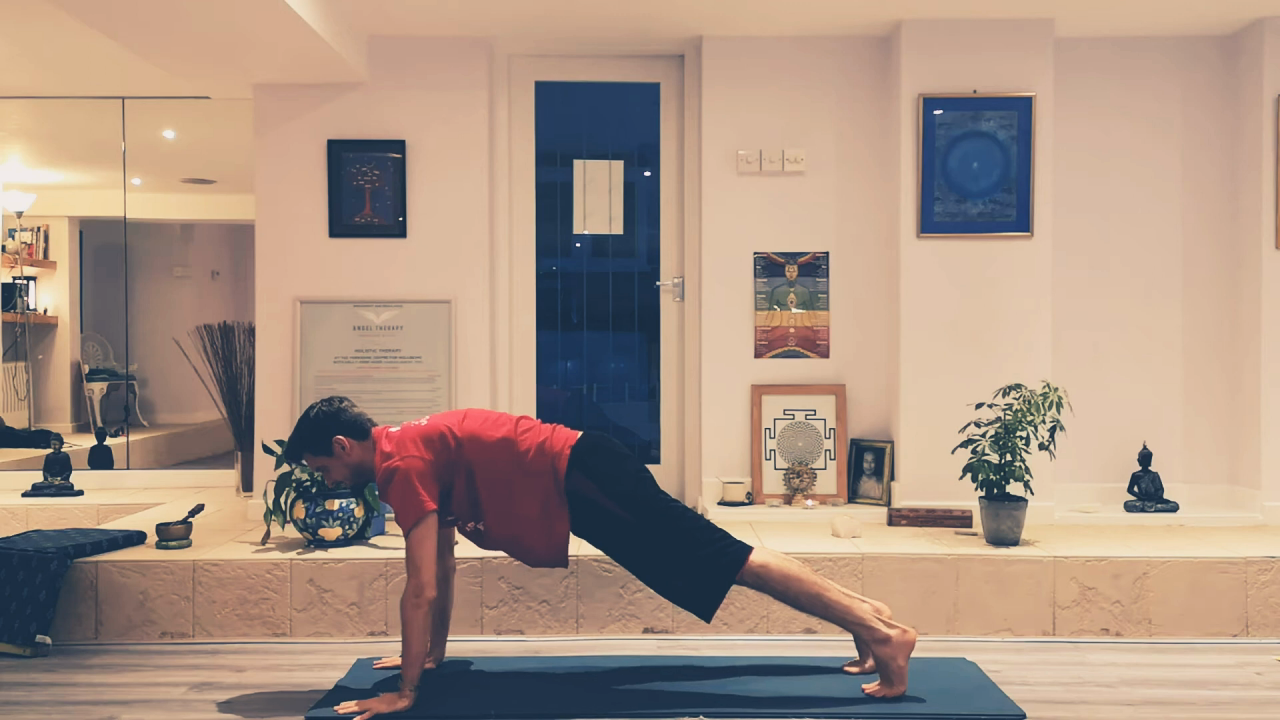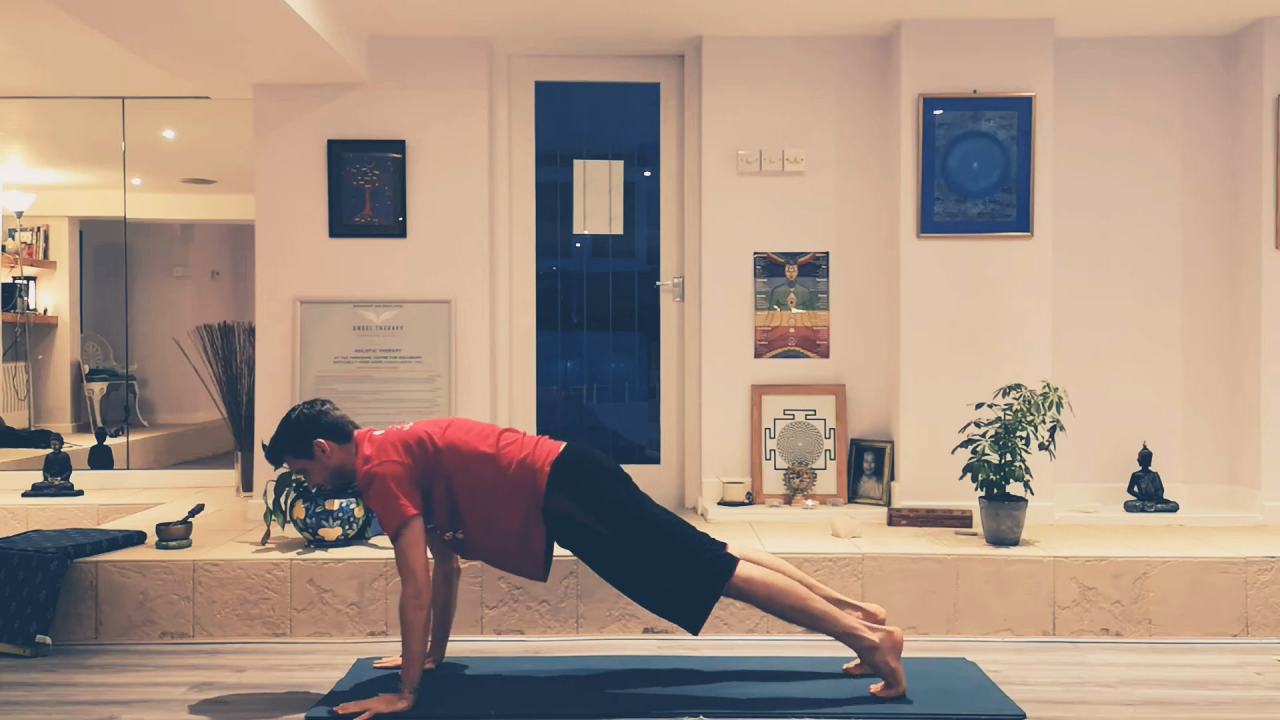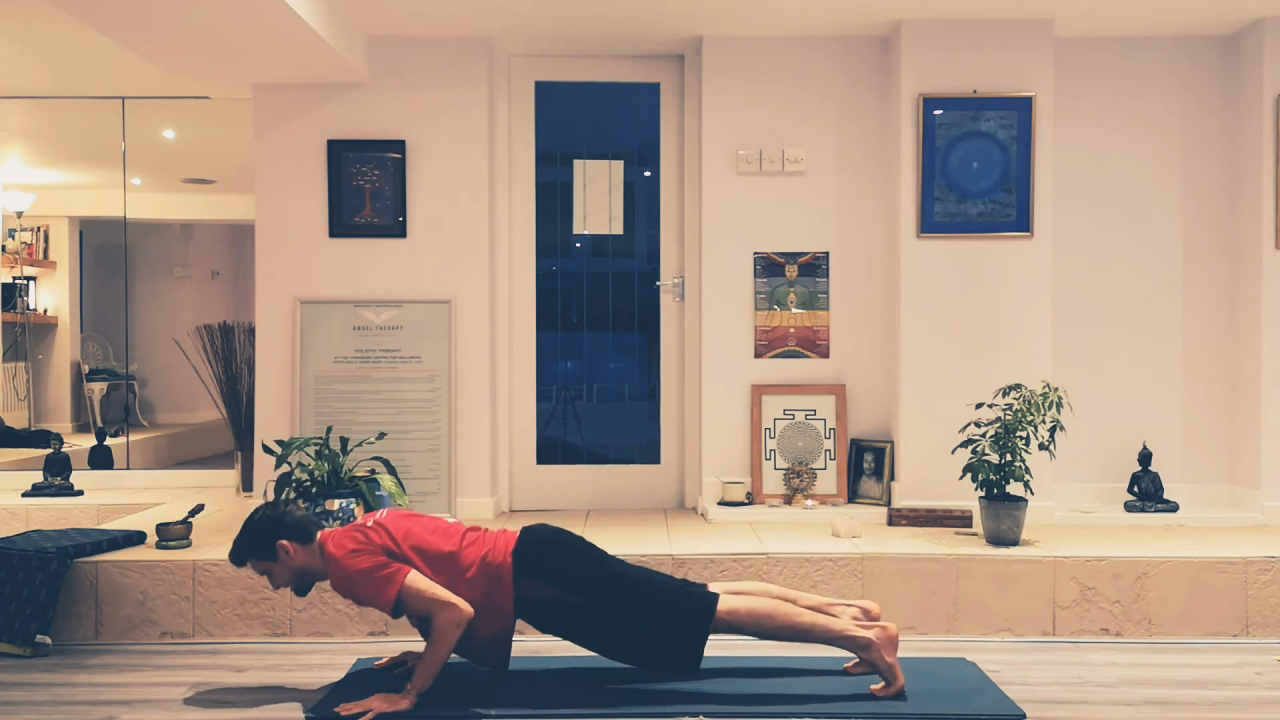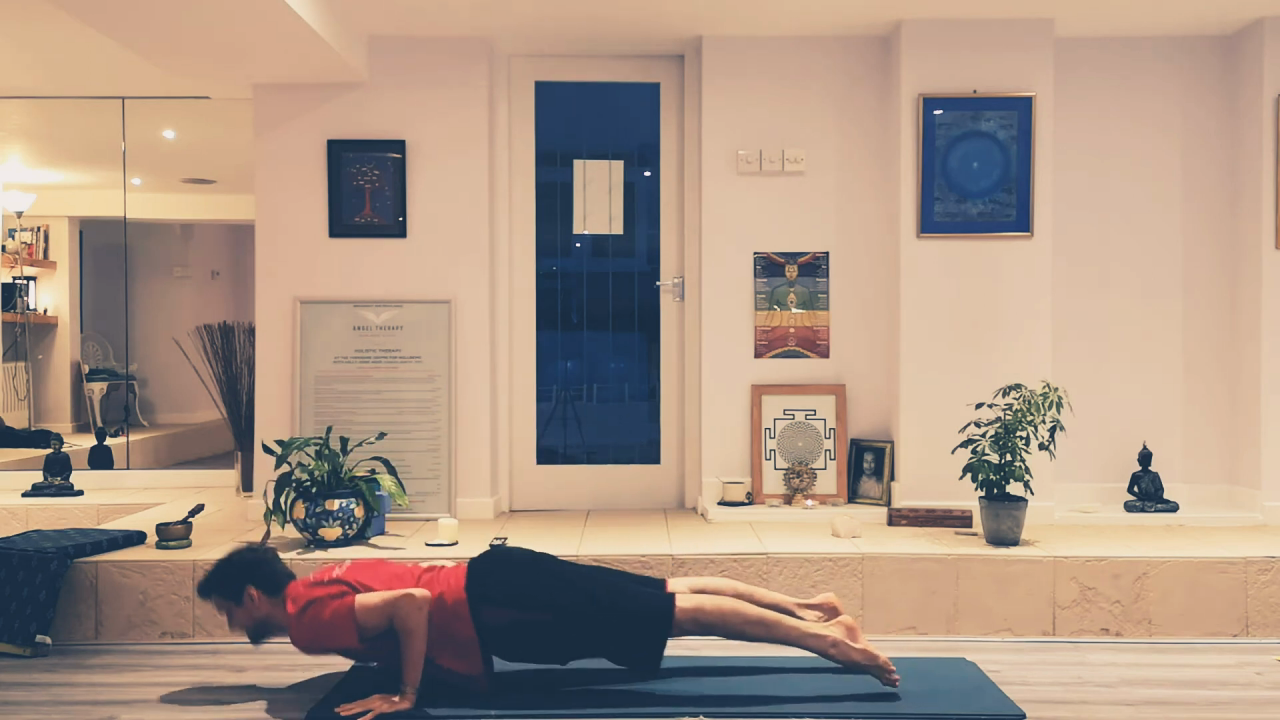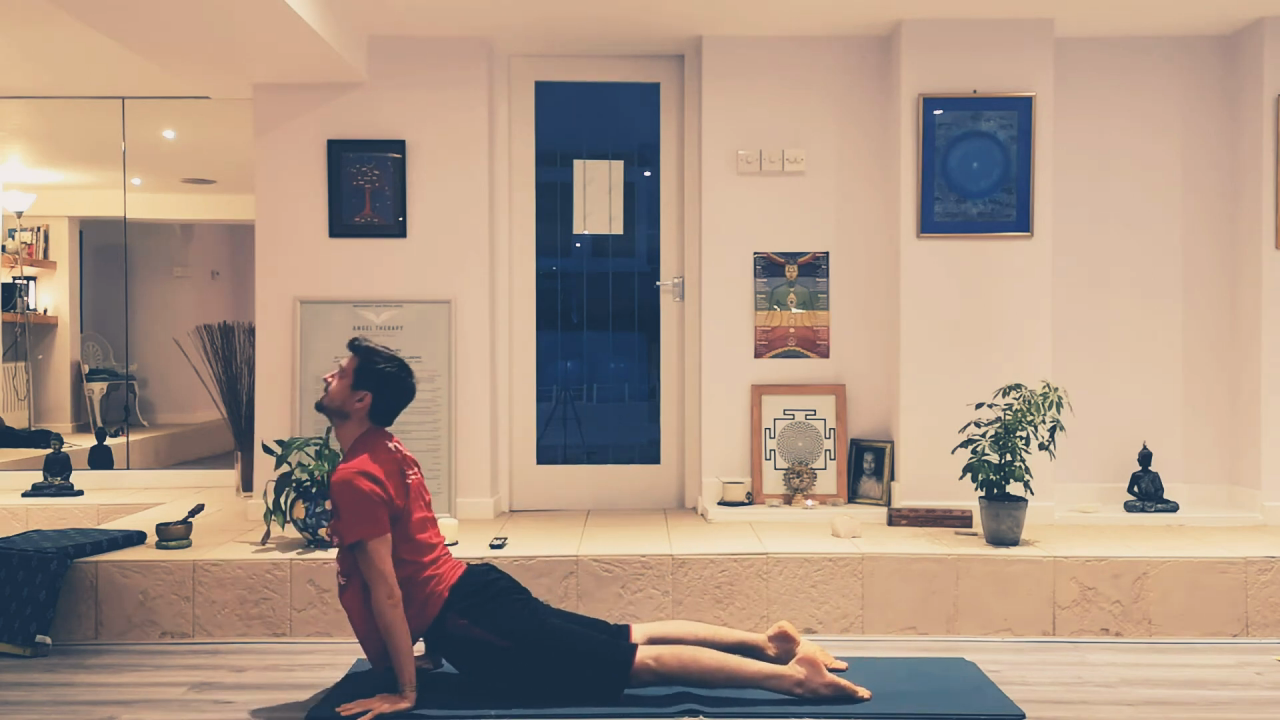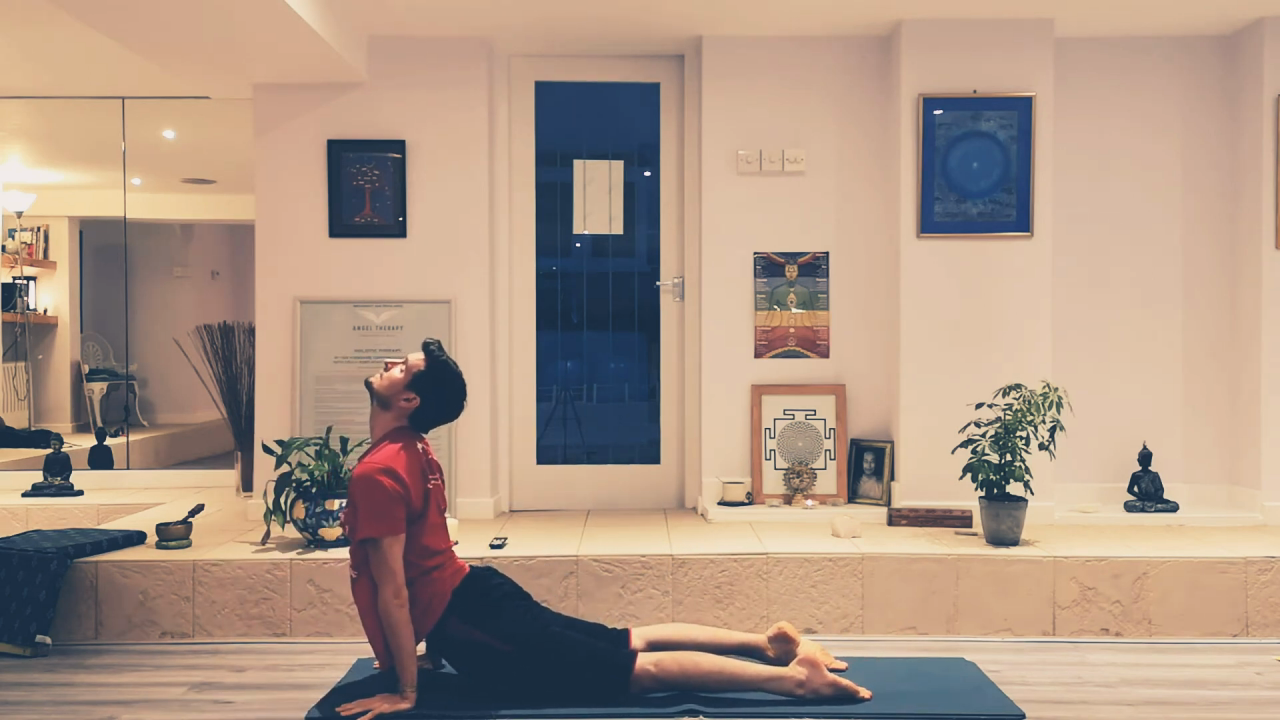
dt=0.7s
person 1, frame 1
left shoulder: (400, 465)
right shoulder: (416, 449)
left elbow: (421, 590)
right elbow: (443, 567)
right wrist: (432, 654)
left hip: (581, 480)
right hip: (580, 476)
left knee: (726, 563)
right knee: (729, 559)
left ankle: (880, 631)
right ankle: (865, 612)
person 1, frame 2
left shoulder: (379, 469)
right shoulder: (397, 451)
left elbow: (418, 591)
right elbow: (448, 559)
right wrist: (430, 655)
left hip: (564, 492)
right hip: (566, 481)
left knee: (717, 574)
right knee: (719, 561)
left ankle: (868, 637)
right ankle: (857, 611)
person 1, frame 3
left shoulder: (347, 562)
right shoulder: (363, 535)
left elbow: (455, 613)
right wrist: (427, 653)
left hip: (533, 576)
right hip: (533, 557)
left knee: (704, 614)
right knee: (706, 602)
left ankle: (861, 636)
right ankle: (853, 613)
person 1, frame 4
left shoulder: (304, 614)
right shoulder: (324, 578)
left elbow: (410, 607)
right wrist: (414, 663)
left hip: (493, 601)
right hip: (496, 576)
left knee: (667, 612)
right knee: (675, 597)
left ankle: (830, 641)
right ankle: (807, 612)
person 1, frame 5
left shoulder: (353, 478)
right shoulder: (389, 453)
left elbow: (384, 591)
right wrist: (431, 646)
left hip: (467, 617)
right hip: (475, 590)
left knee: (636, 664)
right knee: (631, 639)
right ankle: (765, 643)
person 1, frame 6
left shoulder: (375, 473)
right shoulder: (413, 452)
left elbow: (391, 590)
right wrist: (433, 648)
left hip: (464, 622)
right hip: (473, 596)
left knee: (638, 670)
right knee: (632, 641)
right ankle: (765, 643)
